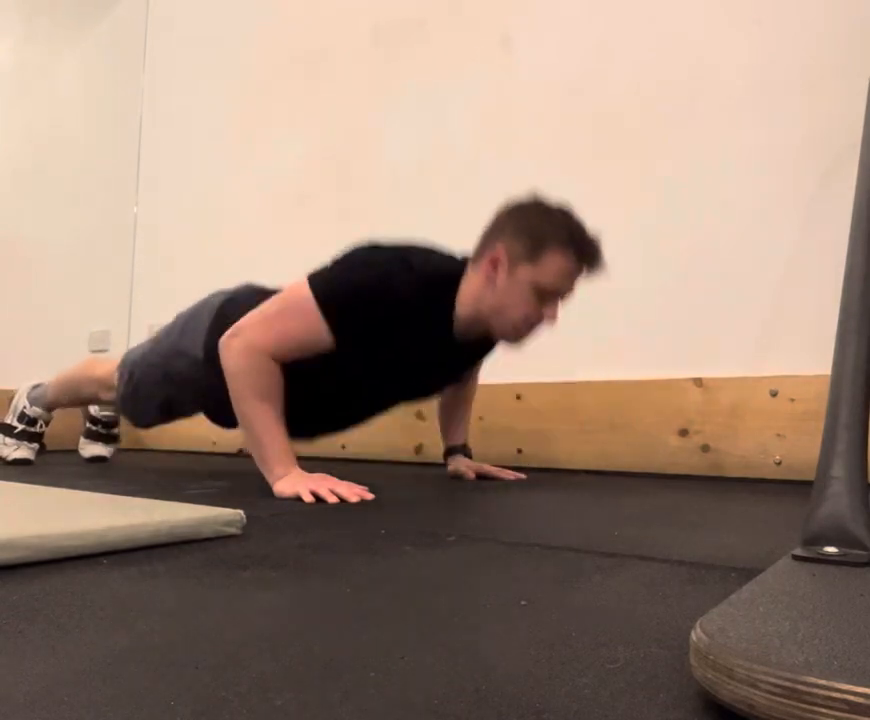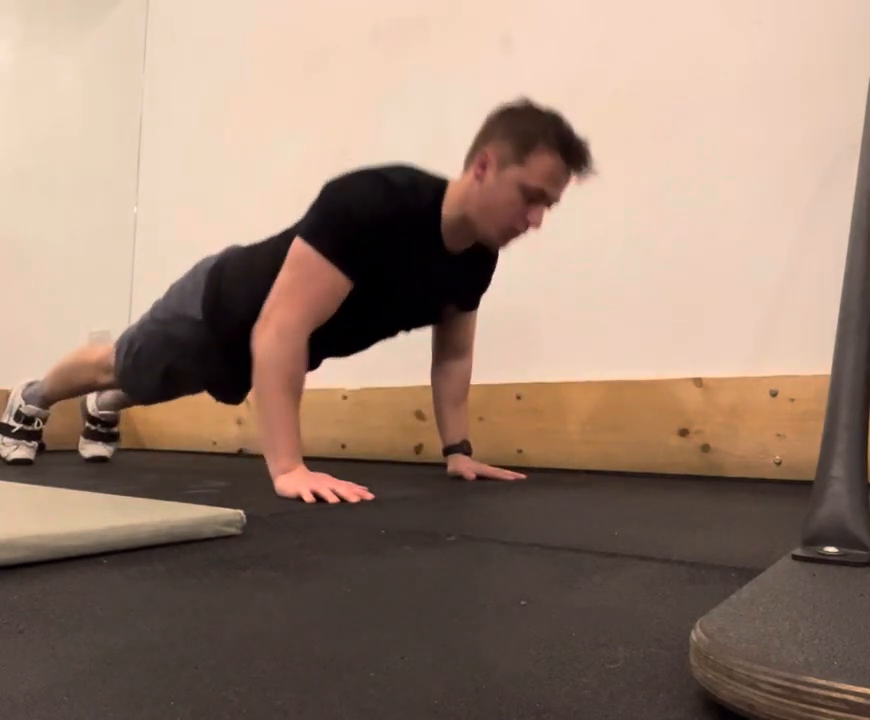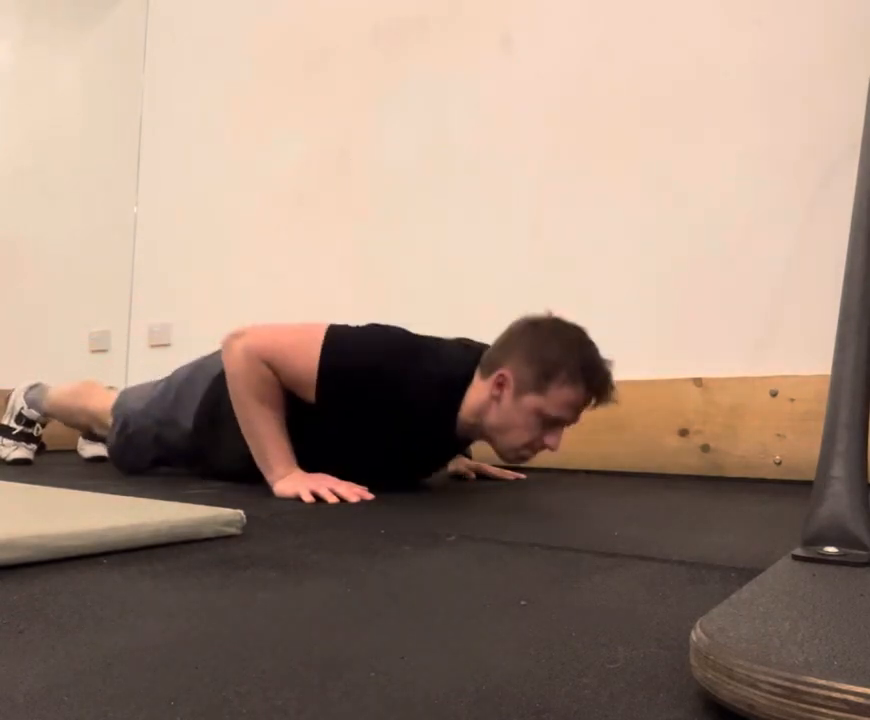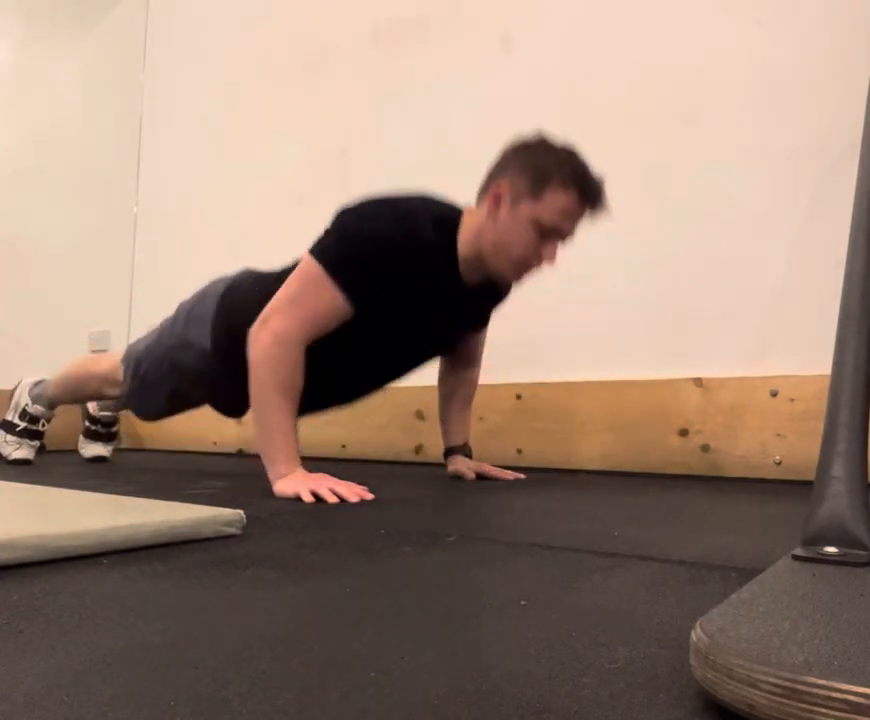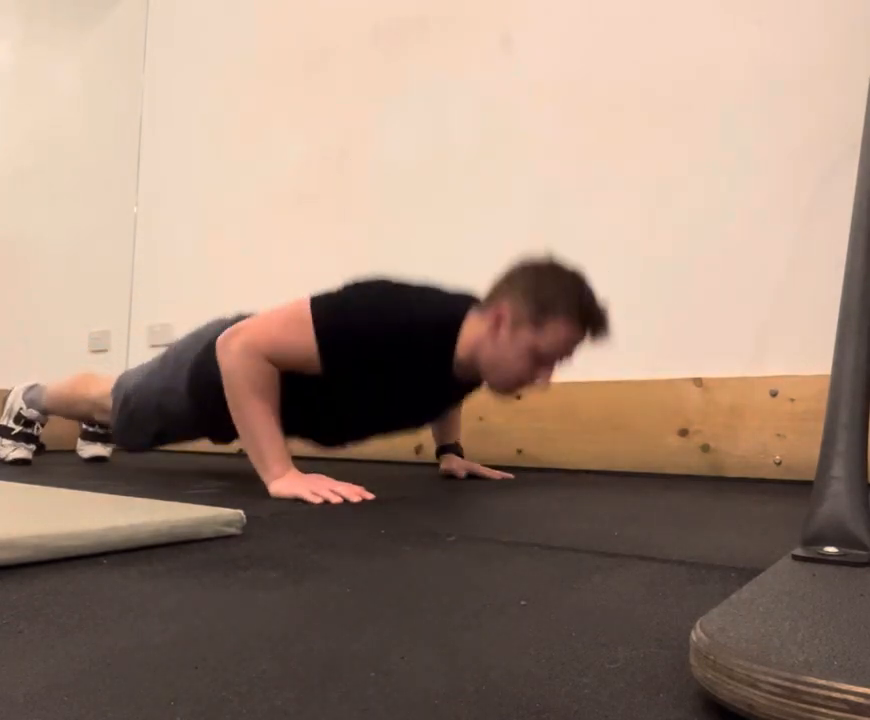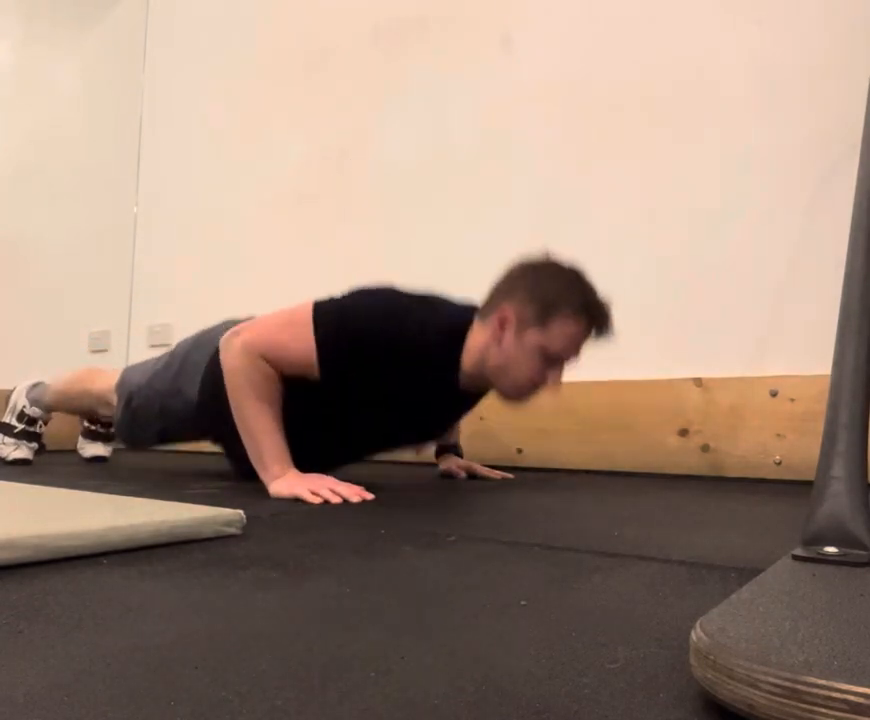
dt=0.3s
person 1, frame 1
left shoulder: (476, 312)
right shoulder: (389, 283)
left elbow: (458, 368)
right elbow: (243, 342)
left wrist: (457, 450)
right wrist: (283, 472)
left hip: (256, 361)
right hip: (219, 344)
right knee: (122, 386)
left ankle: (100, 419)
person 1, frame 2
left shoulder: (477, 245)
right shoulder: (376, 204)
left elbow: (452, 349)
right elbow: (281, 332)
left wrist: (455, 448)
right wrist: (287, 467)
left hip: (259, 335)
right hip: (218, 303)
left knee: (150, 391)
right knee: (129, 371)
left ankle: (100, 414)
person 1, frame 3
left shoulder: (472, 384)
right shoulder: (399, 372)
right elbow: (245, 348)
left wrist: (456, 455)
right wrist: (285, 474)
left hip: (277, 400)
right hip: (217, 408)
right knee: (120, 422)
person 1, frame 4
left shoulder: (489, 277)
right shoulder: (389, 232)
left elbow: (460, 361)
right elbow: (270, 335)
left wrist: (458, 451)
right wrist: (287, 471)
left hip: (269, 349)
right hip: (225, 329)
right knee: (130, 383)
left ankle: (101, 413)
person 1, frame 5
left shoulder: (479, 341)
right shoulder: (394, 321)
right elbow: (242, 346)
left wrist: (449, 451)
right wrist: (279, 473)
left hip: (284, 392)
right hip: (217, 369)
right knee: (119, 407)
left ankle: (97, 426)
person 1, frame 6
left shoulder: (482, 350)
right shoulder: (396, 331)
right elbow: (242, 343)
left wrist: (447, 448)
right wrist: (279, 473)
left hip: (269, 392)
right hip: (219, 377)
right knee: (119, 404)
left ankle: (98, 423)
